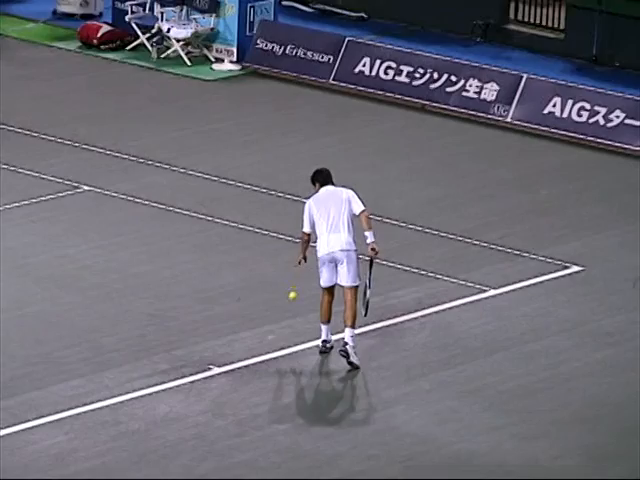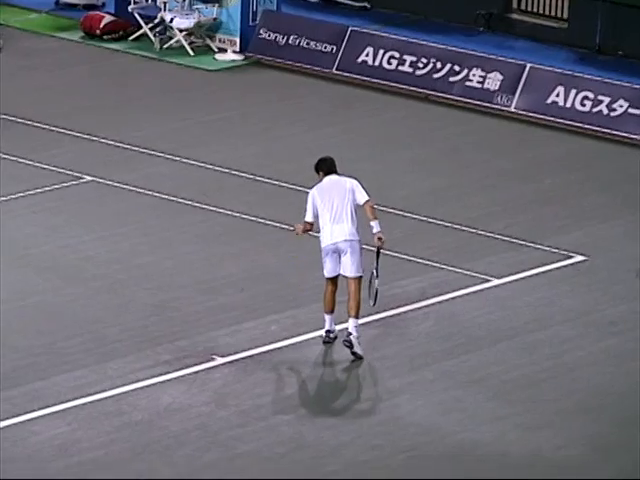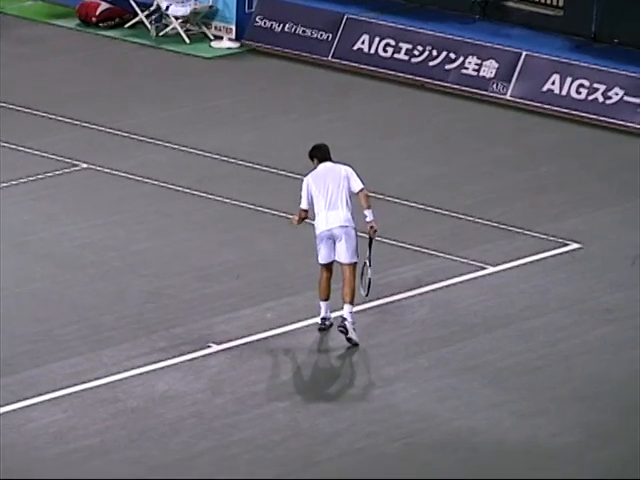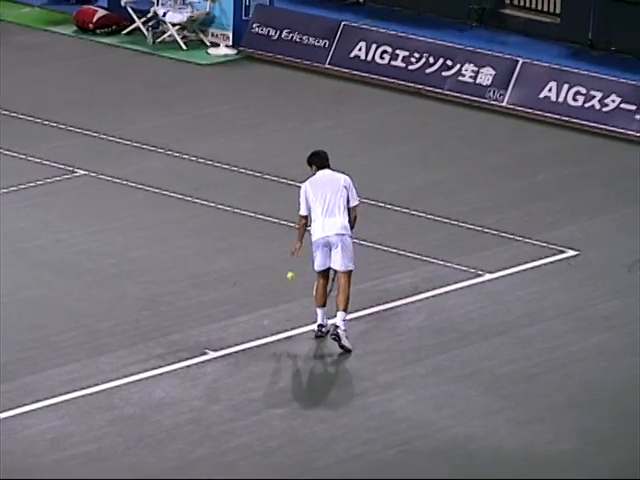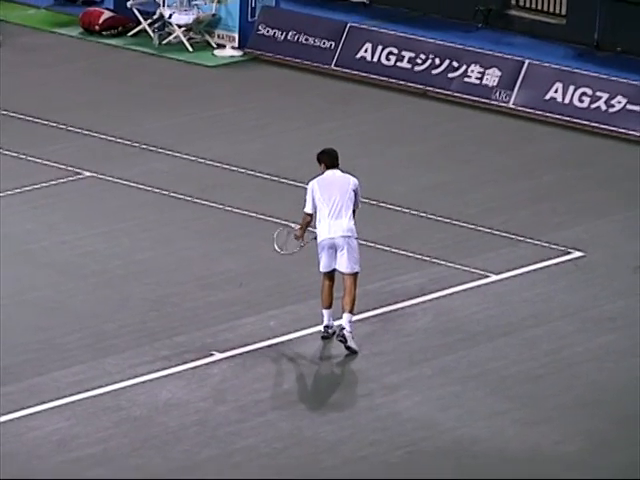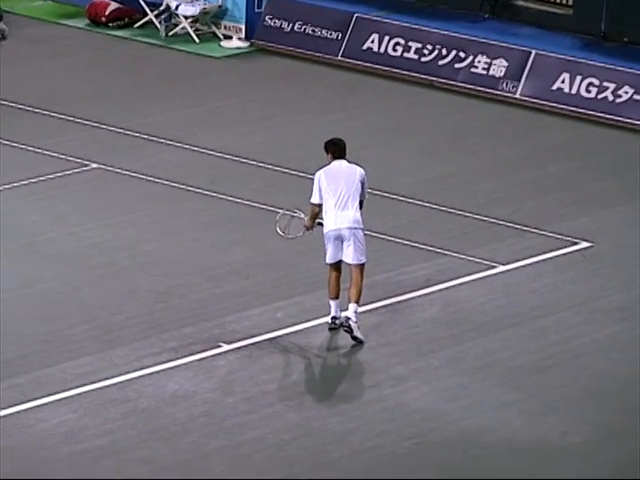
dt=0.3s
person 1, frame 1
left shoulder: (311, 202)
right shoulder: (346, 193)
left elbow: (306, 236)
right elbow: (364, 215)
left wrist: (302, 254)
right wrist: (371, 241)
left hip: (325, 251)
right hip: (346, 248)
left knee: (327, 294)
right knee: (350, 295)
left ankle: (325, 340)
right ankle: (348, 342)
person 1, frame 2
left shoulder: (315, 191)
right shoulder: (350, 183)
left elbow: (308, 225)
right elbow: (368, 205)
left wrist: (300, 230)
right wrist: (376, 230)
left hip: (328, 241)
right hip: (349, 238)
left knee: (331, 283)
right knee: (354, 285)
left ankle: (329, 330)
right ankle: (352, 333)
person 1, frame 3
left shoulder: (309, 179)
right shoulder: (345, 170)
left elbow: (304, 213)
right elbow: (362, 194)
left wrist: (296, 219)
right wrist: (370, 219)
left hip: (323, 228)
right hip: (344, 225)
left knee: (325, 270)
right knee: (349, 272)
left ankle: (324, 317)
right ankle: (346, 319)
person 1, frame 4
left shoulder: (307, 185)
right shoulder: (344, 179)
left elbow: (303, 220)
right elbow: (354, 211)
left wrist: (298, 241)
right wrist: (350, 234)
left hip: (319, 235)
right hip: (340, 232)
left knee: (322, 277)
right knee: (343, 280)
left ankle: (321, 324)
right ankle: (339, 327)
person 1, frame 5
left shoulder: (314, 184)
right shoulder: (352, 181)
left elbow: (308, 216)
left wrist: (301, 232)
left hip: (325, 236)
right hip: (346, 234)
left knee: (327, 278)
right knee: (350, 281)
left ankle: (327, 325)
right ankle: (345, 328)
person 1, frame 6
left shoulder: (321, 174)
right shoulder: (359, 172)
left elbow: (316, 208)
left wrist: (310, 222)
left hip: (331, 227)
right hip: (352, 225)
left knee: (334, 269)
right knee: (356, 272)
left ankle: (334, 316)
right ankle: (351, 318)
